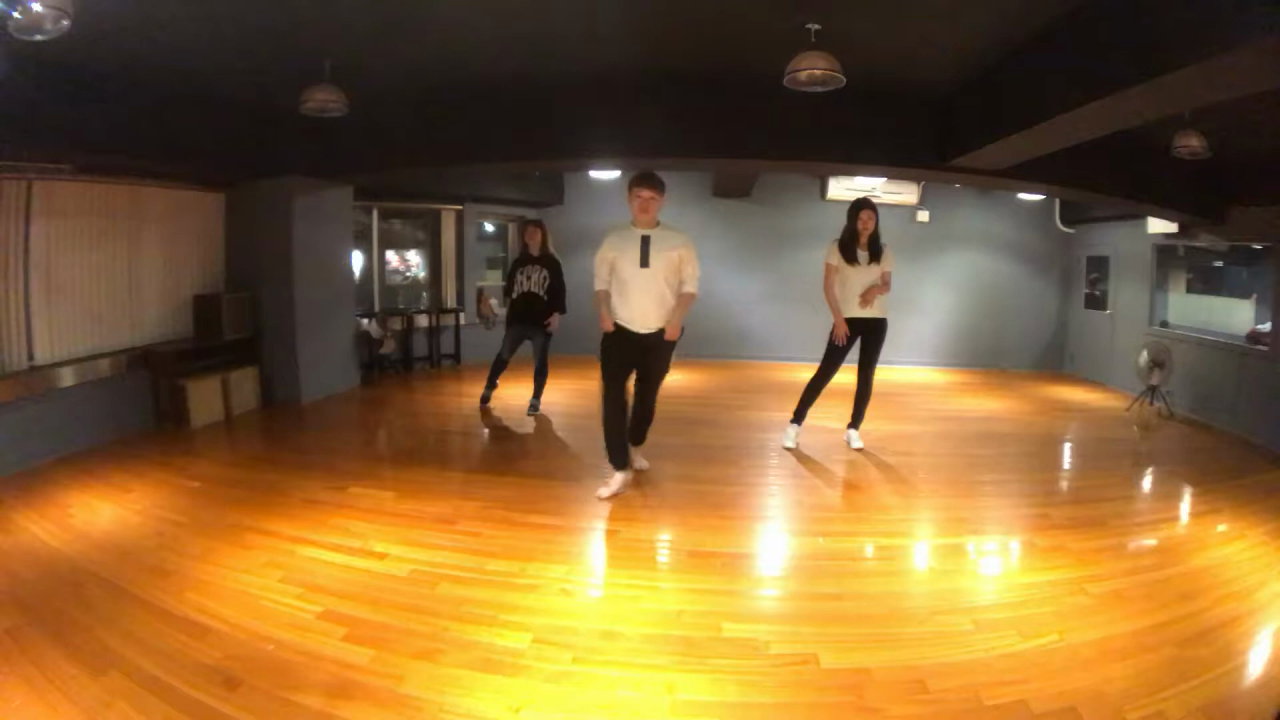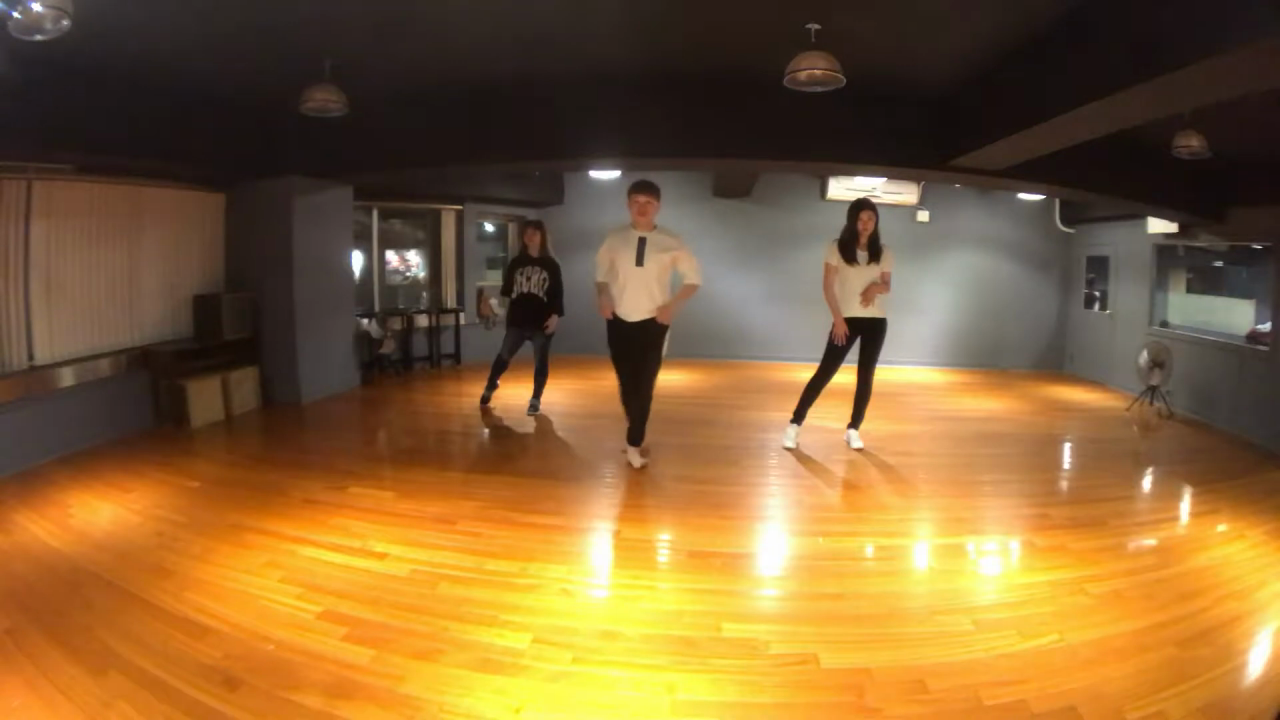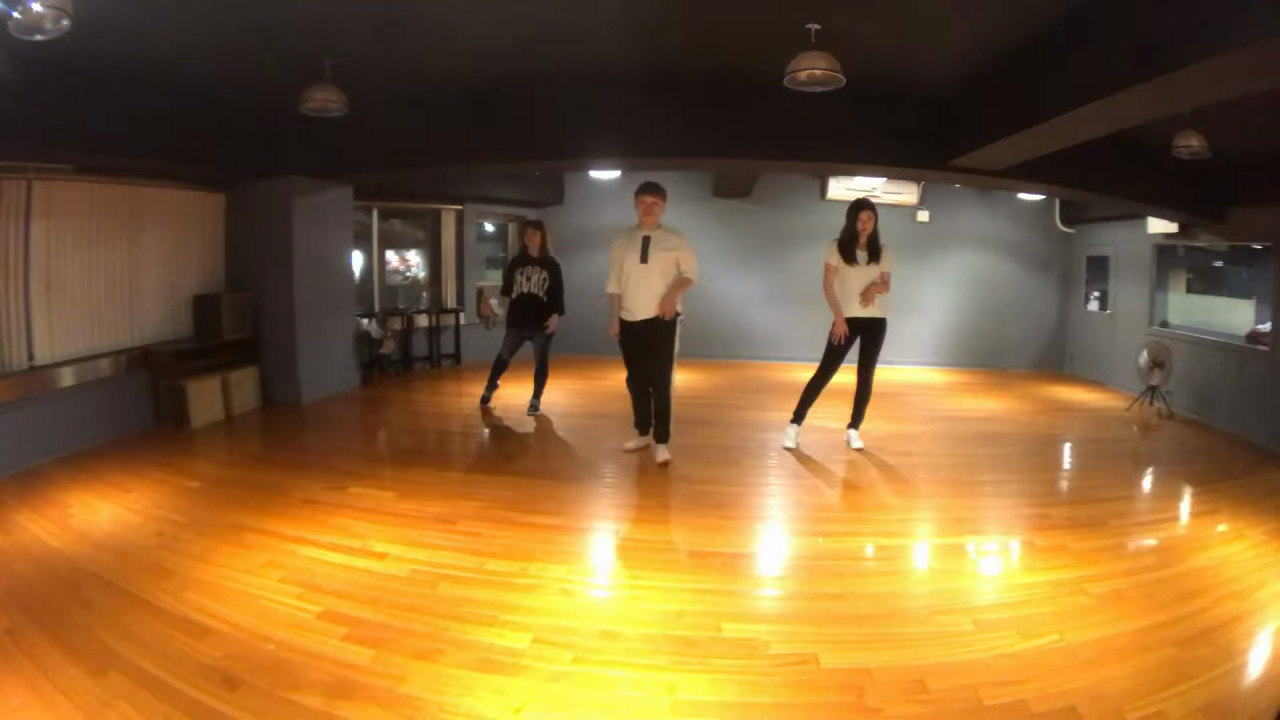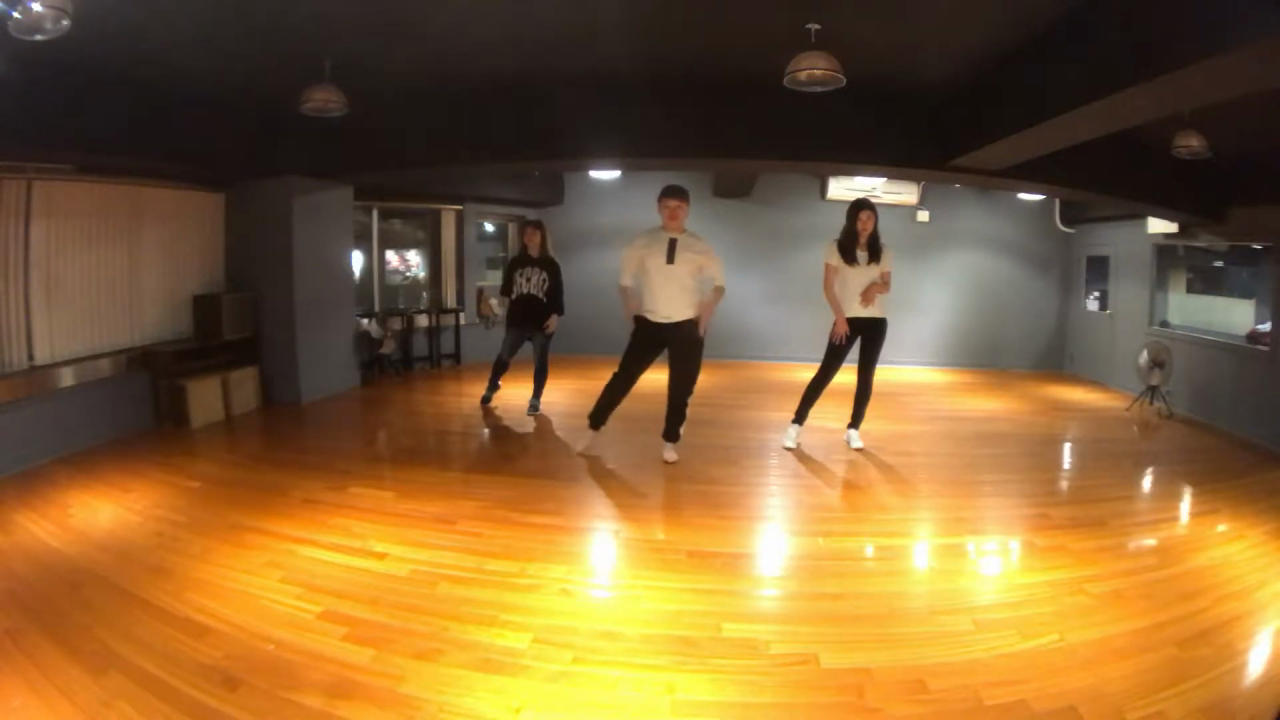
dt=0.5s
person 1, frame 1
left shoulder: (679, 241)
right shoulder: (614, 240)
left elbow: (690, 284)
right elbow: (601, 280)
left wrist: (677, 318)
right wrist: (604, 311)
left hip: (660, 332)
right hip: (621, 330)
left knee: (647, 396)
right knee: (613, 395)
left ankle: (634, 447)
right ankle: (620, 469)
person 1, frame 2
left shoulder: (671, 243)
right shoulder: (614, 240)
left elbow: (694, 278)
right elbow: (602, 273)
left wrist: (673, 306)
right wrist: (603, 296)
left hip: (653, 322)
right hip: (619, 321)
left knee: (643, 385)
right knee: (626, 383)
left ankle: (635, 445)
right ankle: (636, 436)
person 1, frame 3
left shoulder: (675, 240)
right shoulder: (622, 242)
left elbow: (689, 274)
right elbow: (614, 283)
left wrist: (673, 293)
right wrist: (614, 316)
left hip: (662, 319)
right hip: (629, 321)
left knee: (660, 381)
right knee: (636, 381)
left ankle: (661, 442)
right ankle: (643, 433)
person 1, frame 4
left shoulder: (699, 246)
right shoulder: (644, 242)
left elbow: (718, 282)
right elbow: (627, 277)
left wrist: (709, 306)
right wrist: (630, 303)
left hip: (688, 325)
right hip: (651, 322)
left knee: (681, 387)
right knee: (624, 376)
left ankle: (669, 441)
right ankle: (593, 428)
person 2, frame 1
left shoulder: (883, 252)
right shoulder: (838, 248)
left elbow: (887, 285)
right elbow: (828, 286)
left wrist: (877, 289)
right wrist: (838, 318)
left hip: (876, 321)
right hip: (847, 319)
left knee: (866, 375)
right knee: (825, 371)
left ankle: (853, 429)
right ankle: (795, 424)
person 2, frame 2
left shoulder: (883, 252)
right shoulder: (837, 248)
left elbow: (887, 285)
right elbow: (828, 286)
left wrist: (877, 287)
right wrist: (837, 318)
left hip: (876, 321)
right hip: (846, 319)
left knee: (866, 375)
right knee: (825, 372)
left ankle: (853, 429)
right ankle: (794, 425)
person 2, frame 3
left shoulder: (882, 252)
right shoulder: (837, 248)
left elbow: (887, 285)
right elbow: (828, 286)
left wrist: (876, 287)
right wrist: (838, 317)
left hip: (875, 321)
right hip: (846, 319)
left knee: (865, 376)
right knee: (825, 372)
left ankle: (853, 429)
right ankle: (795, 425)
person 2, frame 4
left shoulder: (882, 252)
right shoulder: (837, 248)
left elbow: (887, 285)
right elbow: (828, 286)
left wrist: (876, 287)
right wrist: (839, 317)
left hip: (876, 321)
right hip: (847, 319)
left knee: (866, 376)
right knee: (826, 372)
left ankle: (853, 429)
right ankle: (796, 425)
person 3, frame 1
left shoulder: (551, 263)
right shoulder: (518, 262)
left elbow: (560, 291)
right elbow: (509, 288)
left wrist: (557, 314)
left hip: (541, 320)
right hip: (517, 318)
left knee: (540, 360)
right knee: (504, 354)
left ankle: (536, 400)
right ankle: (489, 386)
person 3, frame 2
left shoulder: (551, 265)
right shoulder: (516, 263)
left elbow: (558, 293)
right elbow: (507, 289)
left wrist: (555, 316)
left hip: (542, 321)
right hip: (518, 319)
left knee: (541, 360)
right knee: (504, 355)
left ankle: (536, 400)
right ankle: (490, 386)
person 3, frame 3
left shoulder: (551, 264)
right shoulder: (516, 262)
left elbow: (558, 293)
right elbow: (507, 289)
left wrist: (556, 315)
left hip: (542, 321)
right hip: (518, 319)
left knee: (541, 361)
right knee: (504, 355)
left ankle: (536, 400)
right ankle: (490, 386)
person 3, frame 4
left shoulder: (551, 265)
right shoulder: (516, 263)
left elbow: (558, 294)
right elbow: (507, 289)
left wrist: (555, 316)
left hip: (541, 321)
right hip: (517, 319)
left knee: (540, 361)
right knee: (504, 355)
left ankle: (535, 400)
right ankle: (492, 386)
